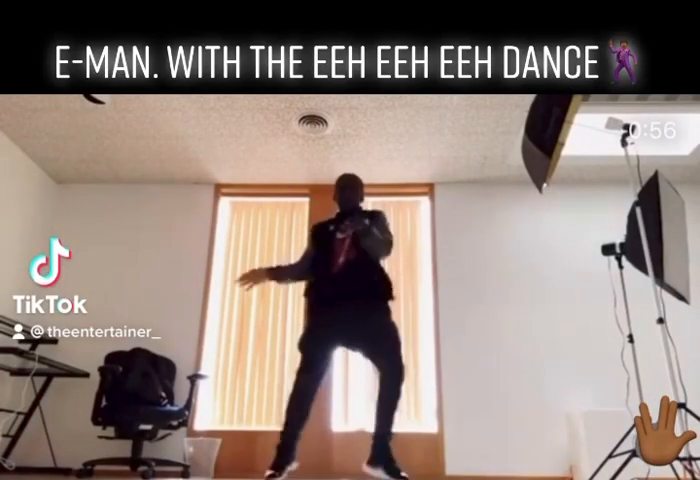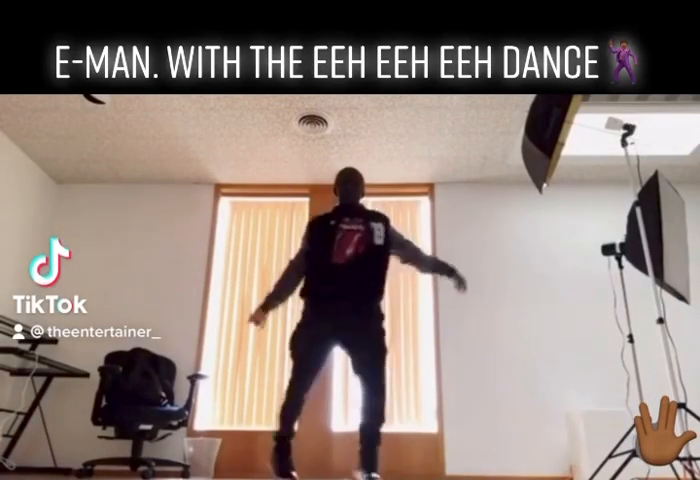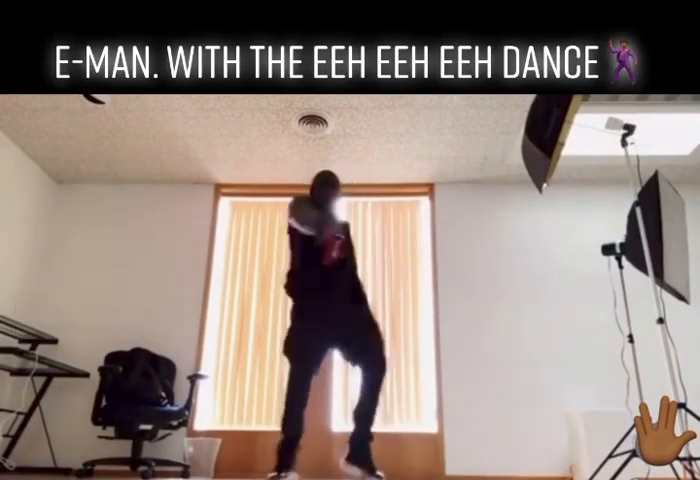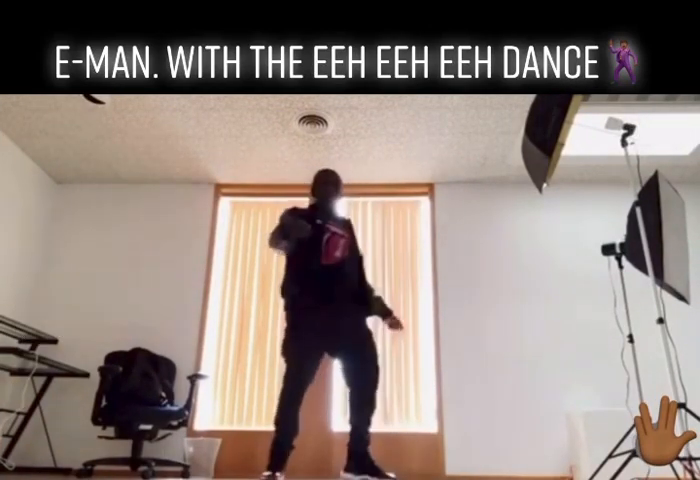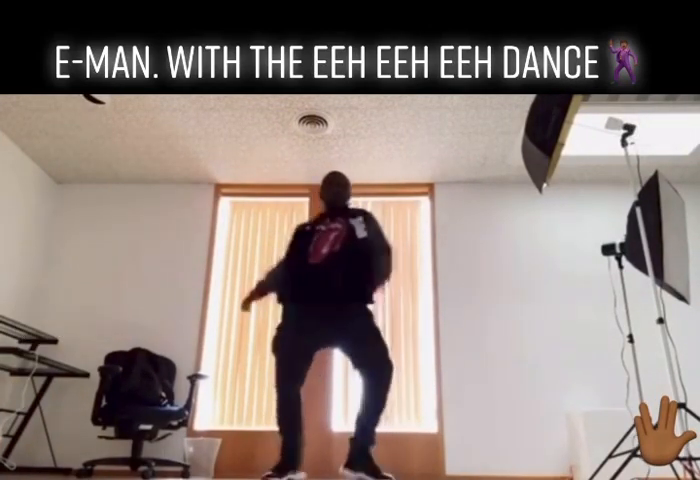
dt=0.5s
person 1, frame 1
left shoulder: (374, 220)
right shoulder: (322, 230)
left elbow: (382, 248)
right elbow: (304, 268)
left wrist: (360, 231)
right wrist: (271, 273)
left hip: (368, 309)
right hip: (328, 310)
left knee: (393, 371)
right knee: (308, 376)
left ankle: (380, 454)
right ankle: (286, 451)
person 1, frame 2
left shoulder: (379, 223)
right shoulder: (320, 225)
left elbow: (409, 252)
right elbow: (300, 266)
left wrist: (444, 269)
right wrist: (268, 303)
left hip: (363, 312)
right hip: (321, 310)
left knee: (373, 381)
right knee: (301, 377)
right ankle: (282, 449)
person 1, frame 3
left shoulder: (340, 229)
right shoulder: (302, 208)
right elbow: (306, 219)
left wrist: (364, 311)
right wrist: (326, 226)
left hip: (347, 308)
right hip: (312, 306)
left knee: (374, 365)
right knee: (301, 377)
left ankle: (359, 451)
person 1, frame 4
left shoulder: (346, 226)
right shoulder: (297, 218)
left elbow: (357, 276)
right elbow: (278, 240)
left wrist: (382, 311)
right wrist: (292, 232)
left hip: (347, 312)
right hip: (308, 311)
left knee: (365, 376)
right knee: (297, 381)
person 1, frame 5
left shoulder: (362, 221)
right shoulder: (306, 230)
left elbow: (380, 257)
right elbow: (285, 268)
left wrist: (371, 281)
right wrist: (259, 290)
left hip: (347, 308)
right hip: (305, 310)
left knee: (380, 368)
right knee: (288, 378)
